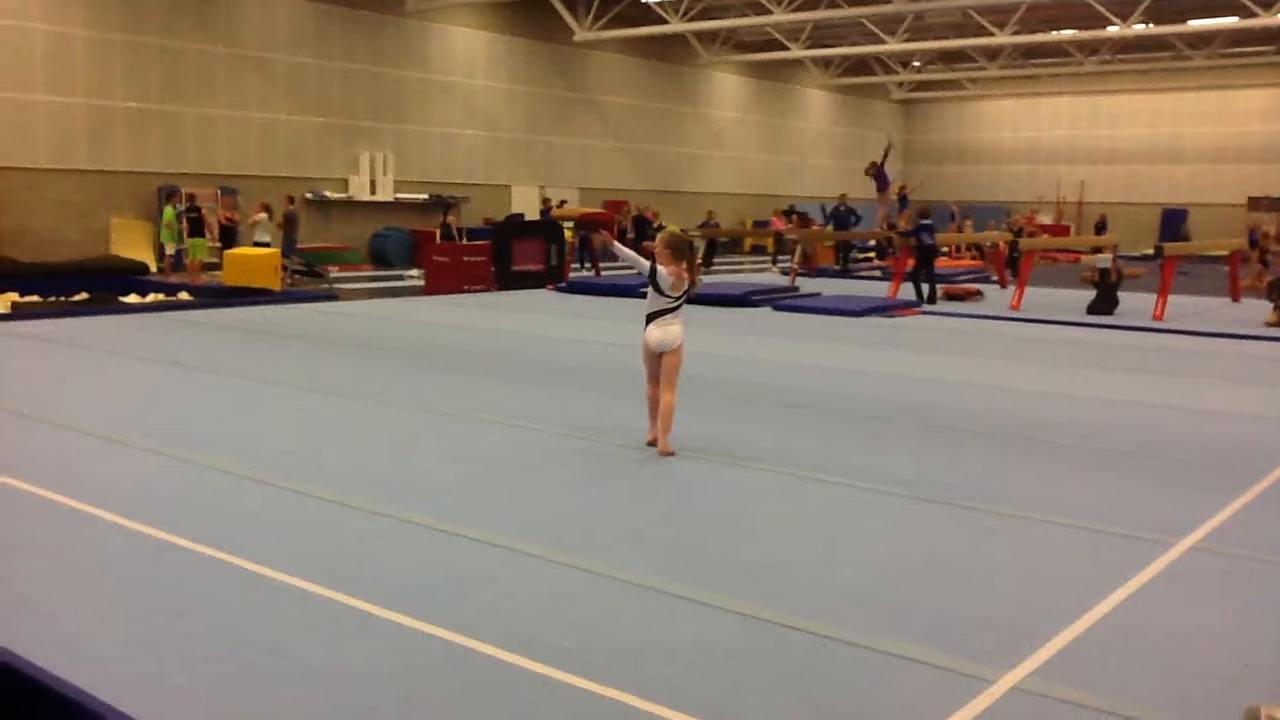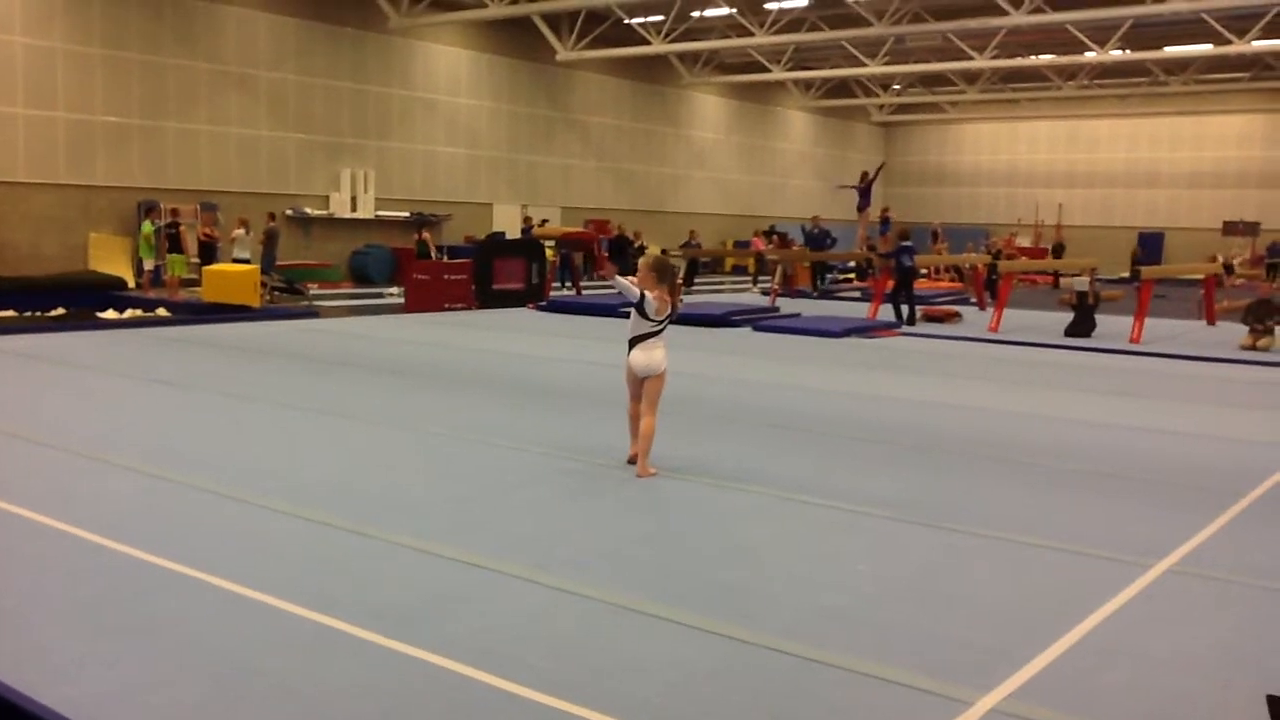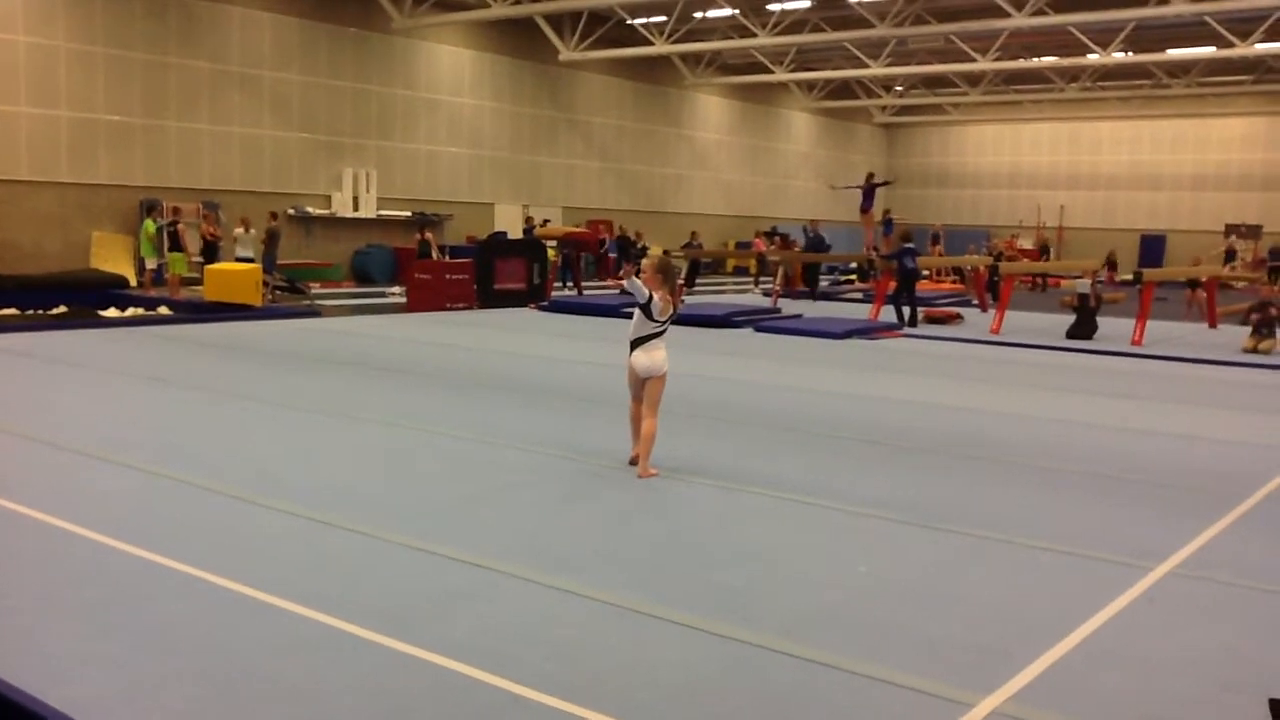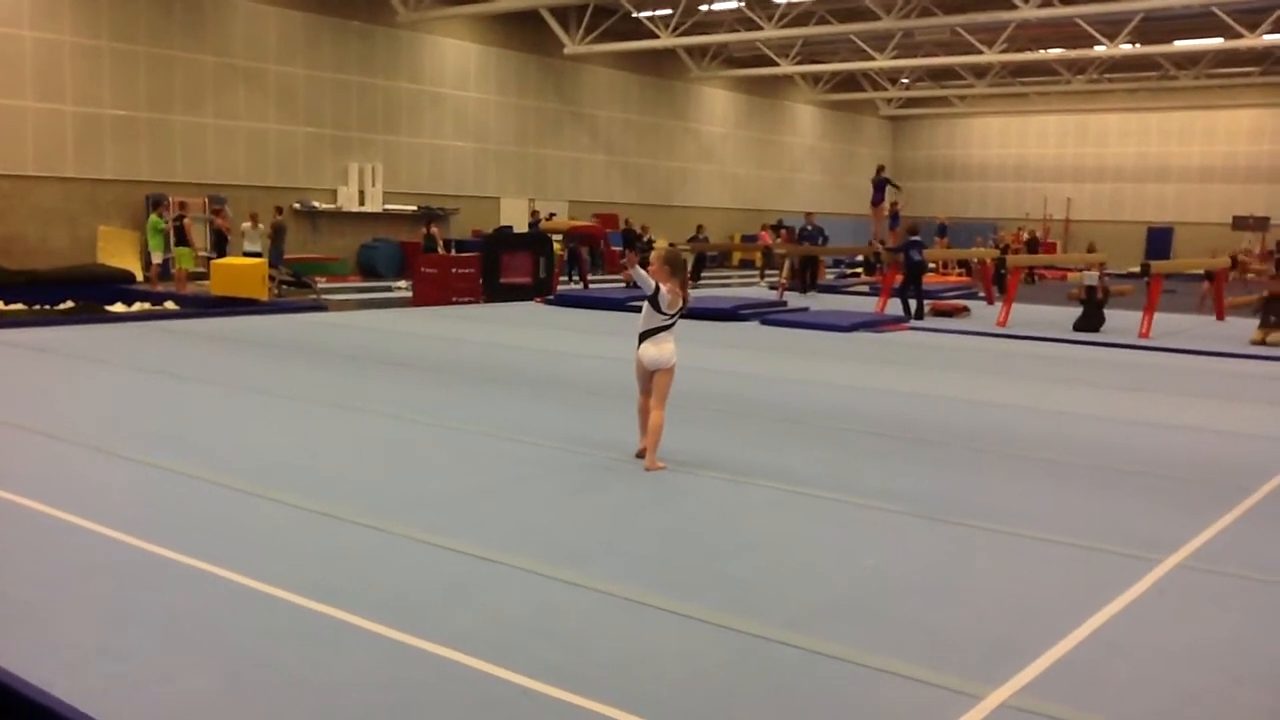
dt=0.7s
person 1, frame 1
left shoulder: (659, 273)
right shoulder: (687, 276)
left elbow: (636, 260)
right elbow: (680, 261)
left wrist: (612, 244)
right wrist: (657, 253)
left hip: (653, 333)
right hip: (673, 335)
left knee: (652, 384)
right knee: (668, 390)
left ankle: (653, 432)
right ankle: (663, 441)
person 1, frame 2
left shoulder: (646, 299)
right shoulder: (668, 299)
left elbow: (630, 290)
right elbow: (637, 286)
left wrist: (613, 277)
right wrist: (625, 279)
left hip: (637, 356)
right hip: (657, 358)
left knee: (634, 402)
right knee: (649, 413)
left ankle: (634, 449)
right ankle: (643, 464)
person 1, frame 3
left shoulder: (652, 300)
right shoulder: (668, 300)
left elbow: (640, 291)
left wrist: (628, 278)
right wrist: (625, 282)
left hip: (639, 357)
right hip: (659, 360)
left knee: (636, 403)
right knee: (650, 414)
left ankle: (636, 450)
right ankle: (644, 465)
person 1, frame 4
left shoulder: (659, 292)
right shoulder: (679, 294)
left elbow: (646, 282)
left wrist: (634, 268)
right wrist: (636, 272)
left hip: (648, 349)
right hip: (667, 352)
left knee: (644, 396)
right knee: (658, 406)
left ankle: (644, 442)
right ankle: (651, 458)
